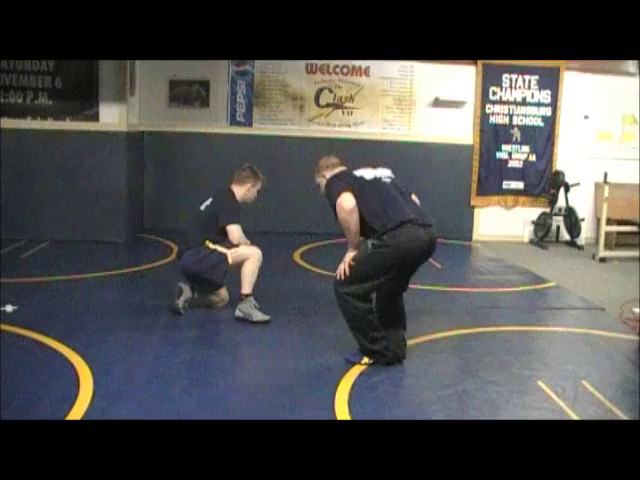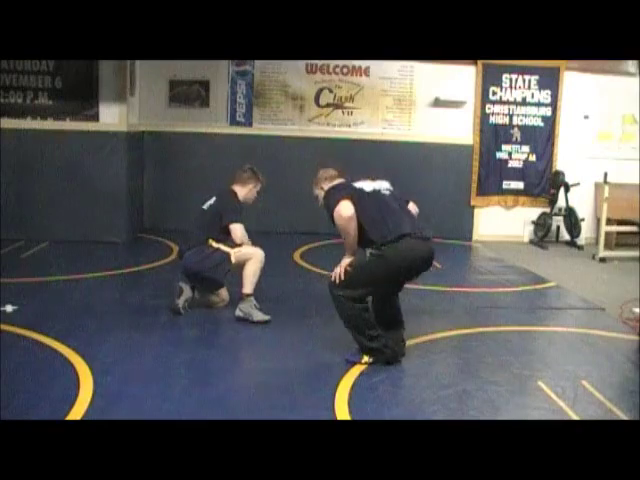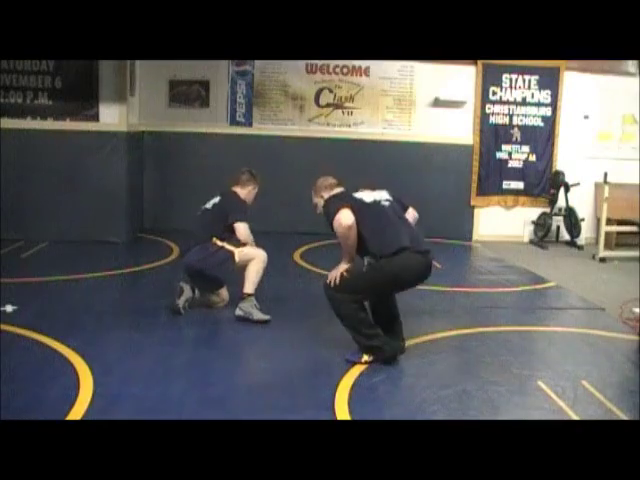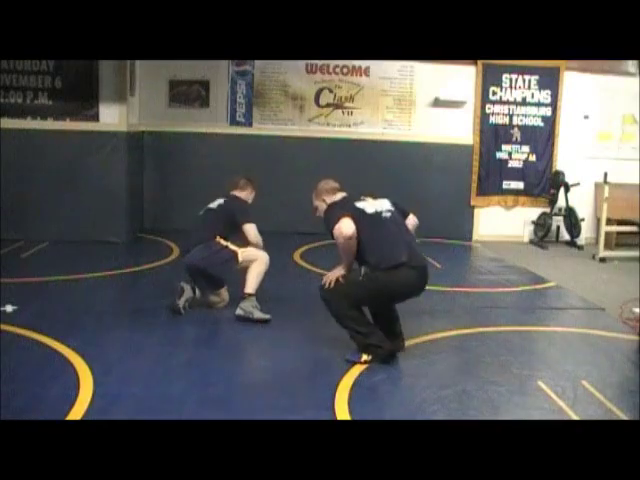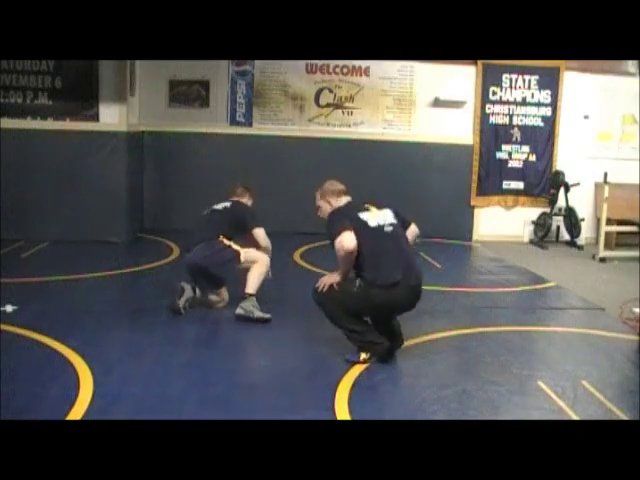
dt=0.1s
person 1, frame 1
left shoulder: (335, 182)
right shoulder: (378, 173)
left elbow: (347, 205)
right elbow: (414, 200)
left wrist: (353, 249)
left hip: (397, 238)
right hip: (425, 235)
left knee: (348, 286)
right knee: (389, 289)
left ankle: (377, 350)
right ankle: (395, 345)
person 1, frame 2
left shoulder: (333, 192)
right shoulder: (377, 185)
left elbow: (345, 213)
right elbow: (412, 209)
left wrist: (349, 255)
left hip: (397, 250)
right hip: (424, 247)
left knee: (342, 288)
right knee: (383, 289)
left ankle: (376, 351)
right ankle: (394, 345)
person 1, frame 3
left shoulder: (333, 202)
right shoulder: (377, 194)
left elbow: (346, 222)
right elbow: (412, 215)
left wrist: (347, 261)
left hip: (394, 261)
right hip: (422, 259)
left knee: (337, 289)
right knee: (378, 285)
left ankle: (375, 348)
right ankle: (393, 341)
person 1, frame 4
left shoulder: (334, 209)
right shoulder: (379, 201)
left elbow: (347, 231)
right elbow: (412, 220)
left wrist: (344, 266)
left hip: (391, 274)
right hip: (418, 273)
left knee: (331, 291)
right knee: (376, 288)
left ankle: (373, 347)
right ankle: (392, 340)
person 1, frame 5
left shoulder: (337, 216)
right shoulder: (382, 209)
left elbow: (347, 245)
right elbow: (413, 230)
left wrist: (340, 274)
left hip: (385, 291)
right hip: (412, 290)
left knee: (324, 292)
left ankle: (370, 345)
right ankle: (391, 337)
person 2, frame 1
left shoulder: (221, 198)
right shoulder: (228, 201)
right elbow: (236, 239)
right wrist: (248, 245)
left hip: (192, 261)
right hip: (198, 257)
left knee: (222, 299)
right knee: (254, 254)
left ankle: (189, 294)
right ankle: (246, 304)
person 2, frame 2
left shoulder: (223, 198)
right shoulder: (231, 201)
right elbow: (239, 238)
right wrist: (249, 245)
left hip: (192, 260)
right hip: (201, 256)
left knee: (222, 299)
right knee: (257, 254)
left ankle: (189, 293)
right ankle: (246, 304)
person 2, frame 3
left shoulder: (218, 201)
right shoulder: (236, 202)
right elbow: (244, 237)
right wrist: (252, 248)
left hip: (192, 260)
right hip: (206, 253)
left knee: (221, 299)
right knee: (260, 256)
left ankle: (190, 293)
right ankle: (247, 303)
person 2, frame 4
left shoulder: (219, 204)
right shoulder: (240, 204)
right elbow: (254, 239)
right wrist: (257, 250)
left hip: (192, 259)
right hip: (208, 252)
left knee: (222, 300)
right knee: (262, 258)
left ankle: (190, 293)
right ankle: (247, 303)
person 2, frame 5
left shoulder: (212, 211)
right shoulder: (244, 209)
right elbow: (265, 243)
left hip: (193, 258)
right hip: (212, 249)
left knee: (221, 300)
right knee: (262, 260)
left ankle: (191, 292)
right ankle: (248, 303)
